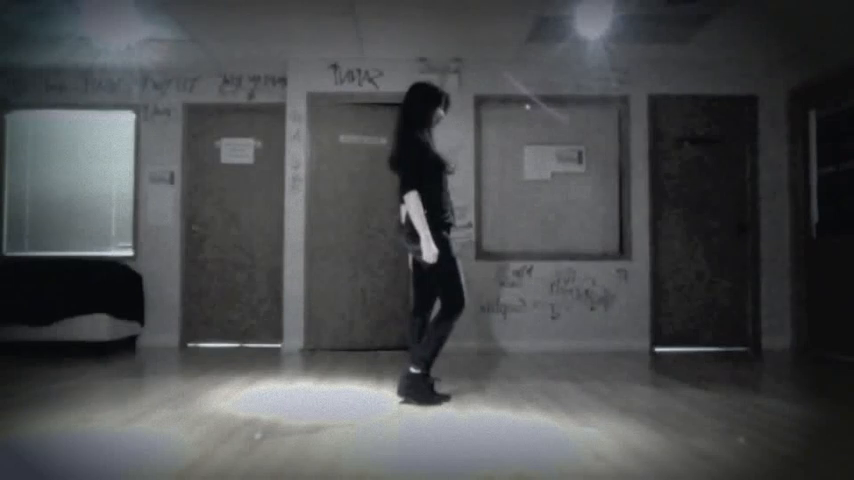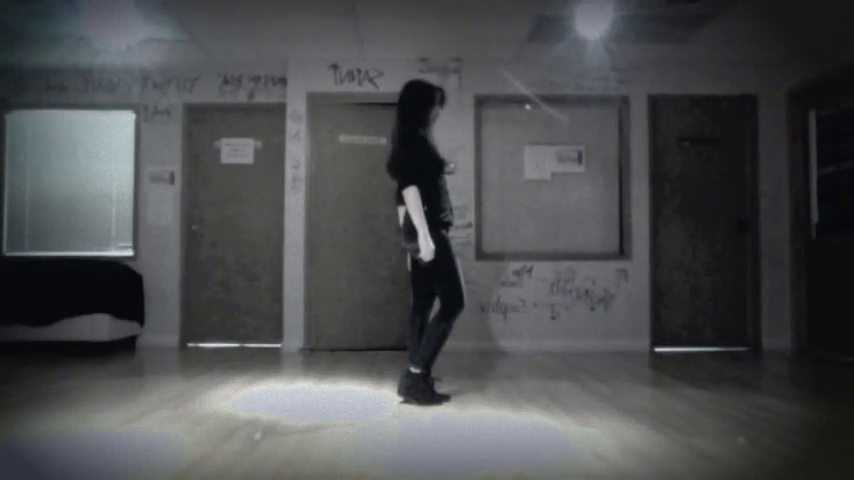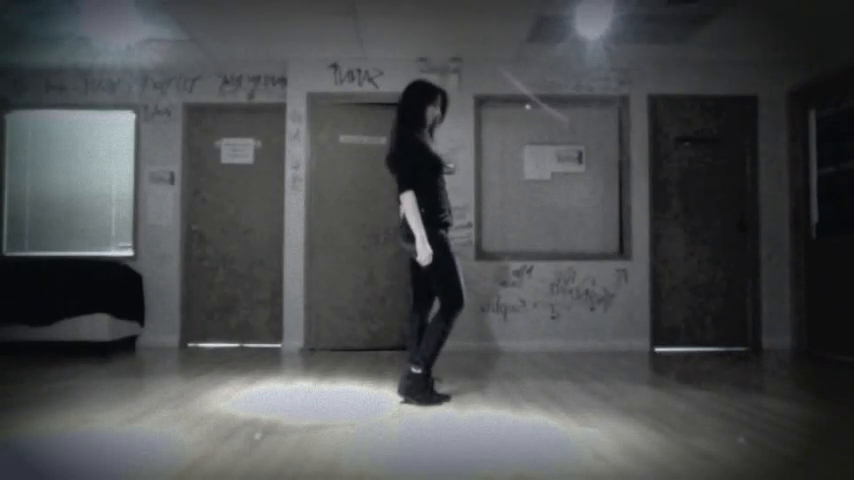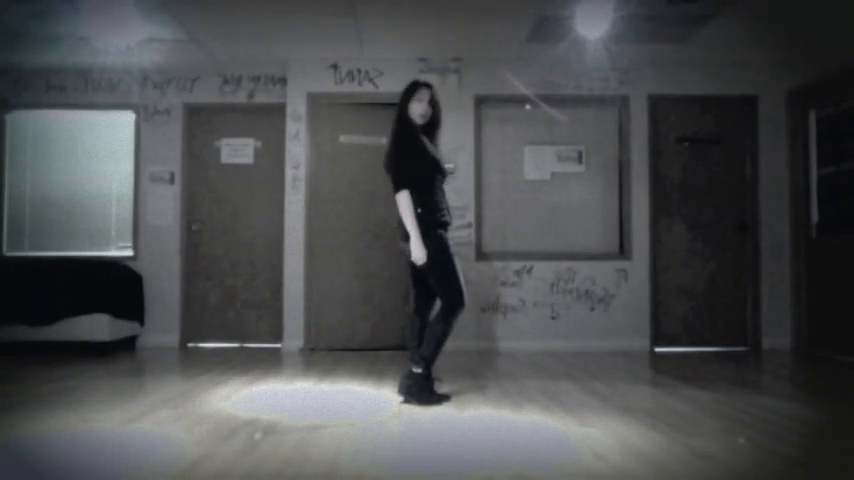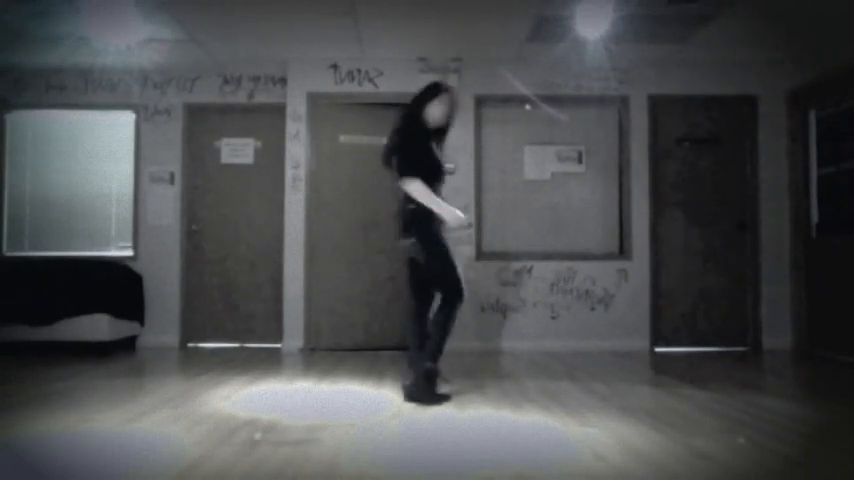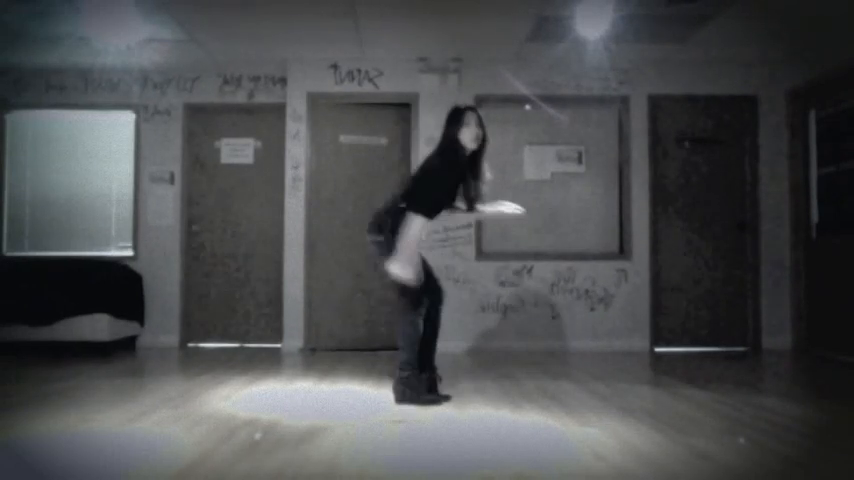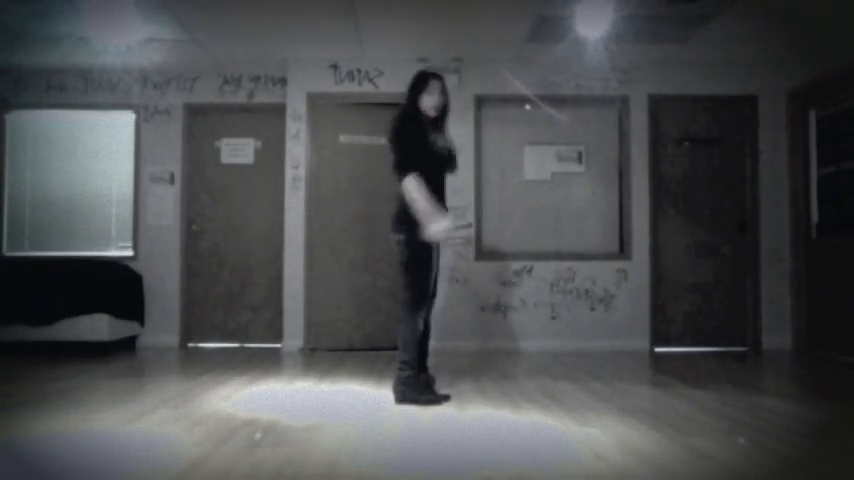
dt=0.7s
person 1, frame 1
left shoulder: (414, 143)
right shoulder: (415, 142)
right elbow: (410, 193)
left wrist: (418, 238)
right wrist: (426, 237)
left hip: (425, 233)
right hip: (430, 232)
left knee: (423, 305)
right knee: (453, 303)
left ankle: (416, 379)
right ankle: (415, 375)
person 1, frame 2
left shoulder: (411, 142)
right shoulder: (415, 139)
left elbow: (403, 194)
right elbow: (409, 187)
left wrist: (412, 238)
right wrist: (424, 234)
left hip: (424, 230)
right hip: (428, 229)
left knee: (423, 305)
right knee: (452, 302)
left ankle: (416, 379)
right ankle: (416, 376)
person 1, frame 3
left shoulder: (416, 142)
right shoulder: (409, 141)
right elbow: (406, 192)
right wrist: (421, 237)
left hip: (427, 231)
right hip: (426, 231)
left knee: (422, 305)
right knee: (452, 302)
left ankle: (416, 379)
right ankle: (416, 376)
person 1, frame 4
left shoulder: (420, 140)
right shoulder: (405, 139)
right elbow: (401, 190)
right wrist: (415, 237)
left hip: (429, 231)
right hip: (424, 231)
left knee: (424, 304)
right knee: (453, 301)
left ankle: (416, 379)
right ankle: (416, 376)
person 1, frame 5
left shoulder: (415, 138)
right shoulder: (415, 135)
right elbow: (410, 180)
right wrist: (443, 209)
left hip: (416, 227)
right hip: (423, 227)
left knee: (422, 302)
right knee: (452, 295)
left ankle: (419, 378)
right ankle: (424, 374)
person 1, frame 6
left shoulder: (458, 163)
right shoulder: (447, 161)
left elbow: (450, 205)
right elbow: (418, 209)
left hip: (394, 232)
right hip: (390, 231)
left knee: (433, 296)
right knee: (417, 301)
left ankle: (425, 377)
right ankle: (407, 383)
person 1, frame 7
left shoulder: (432, 133)
right shoulder: (409, 126)
right elbow: (408, 175)
left wrist: (436, 217)
right wrist: (431, 216)
left hip: (421, 226)
right hip: (416, 225)
left knee: (423, 301)
right knee: (417, 301)
left ankle: (419, 377)
right ankle: (408, 382)
